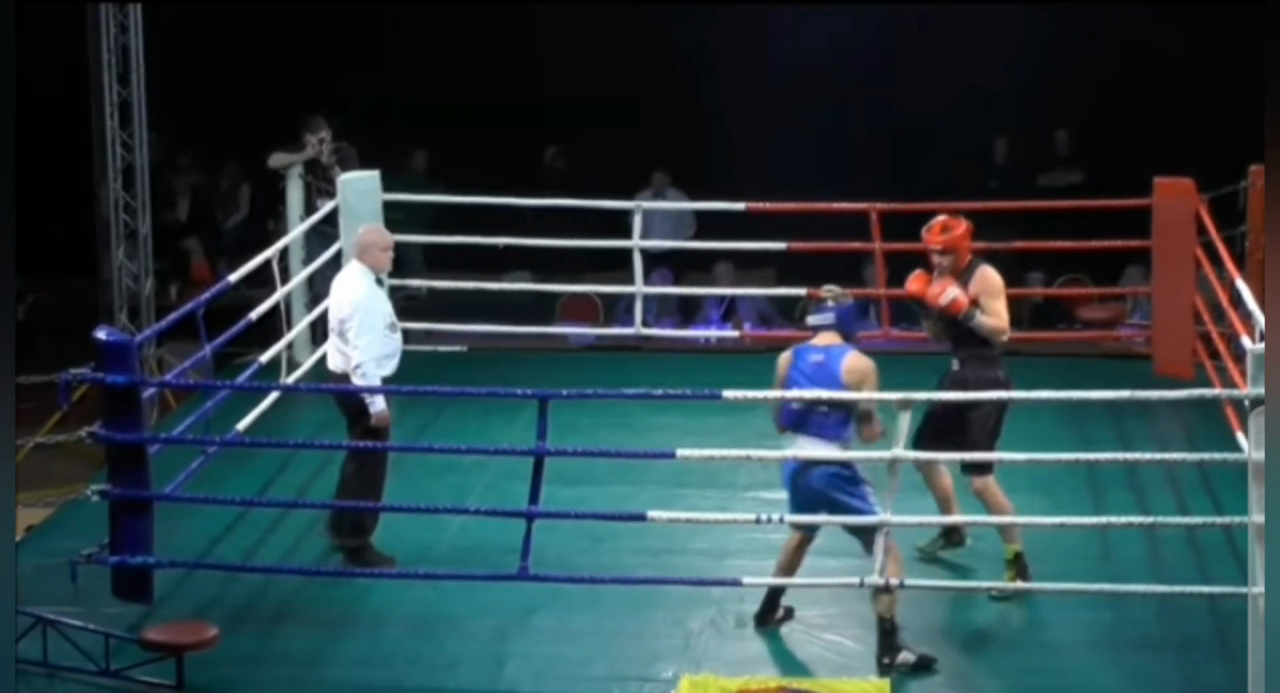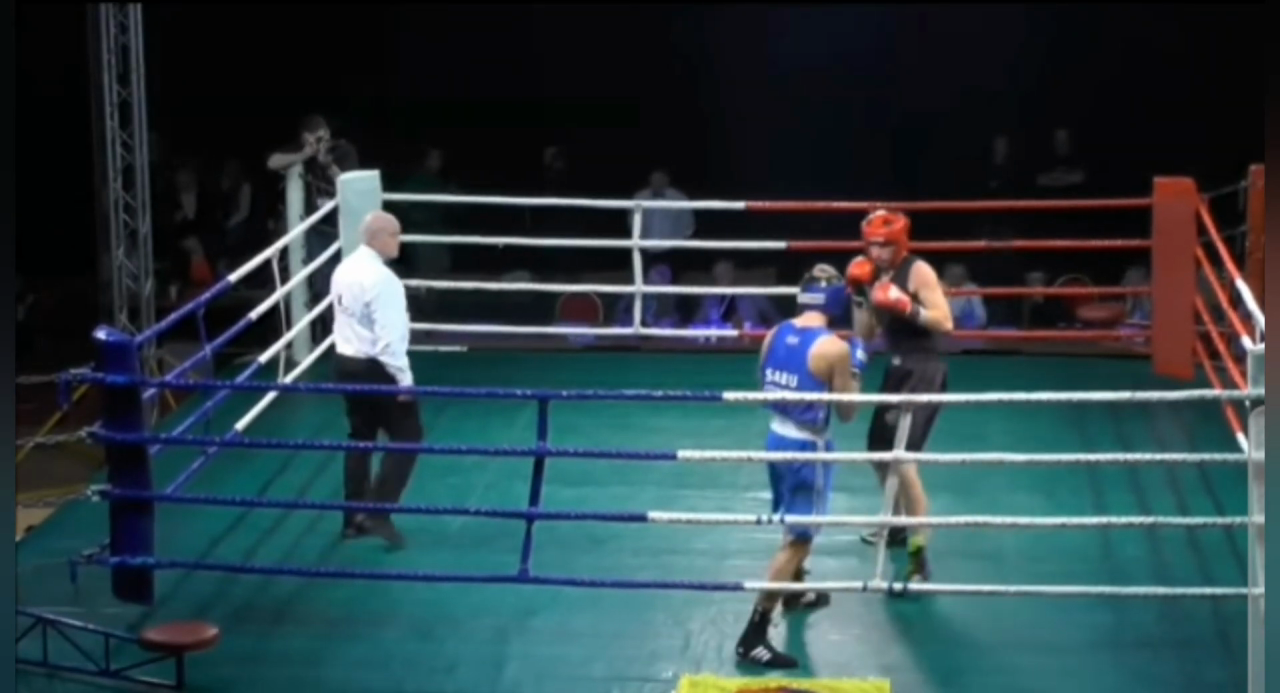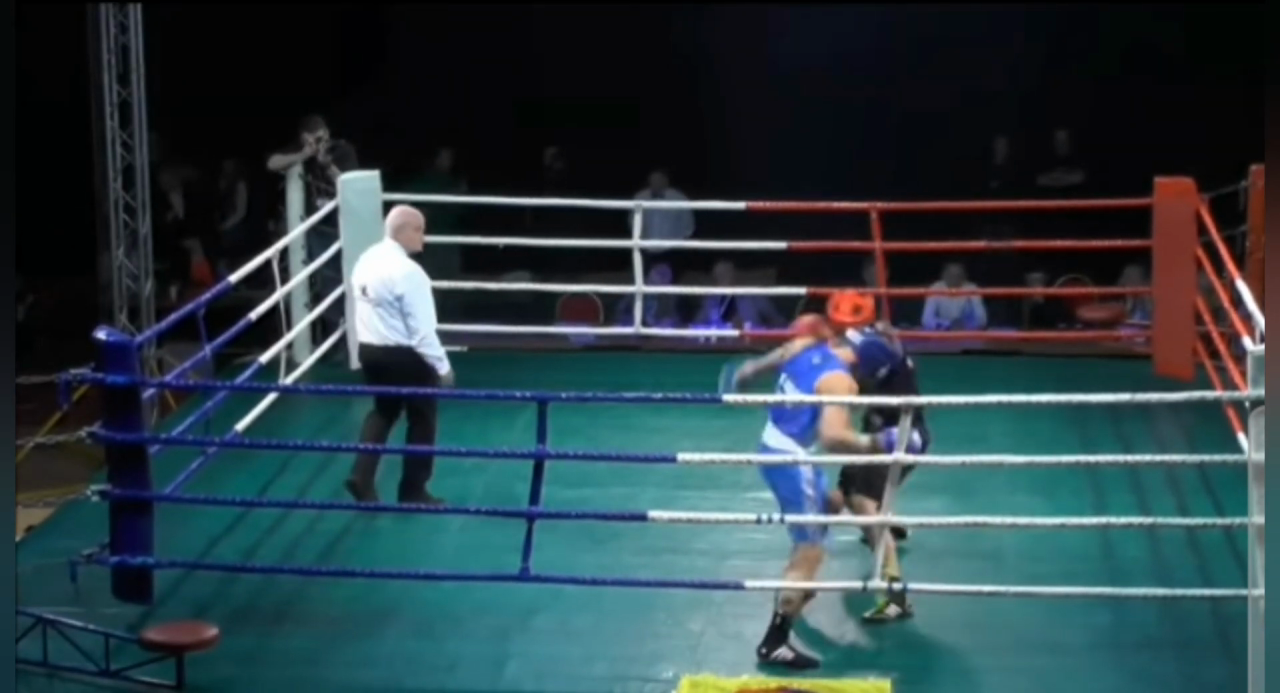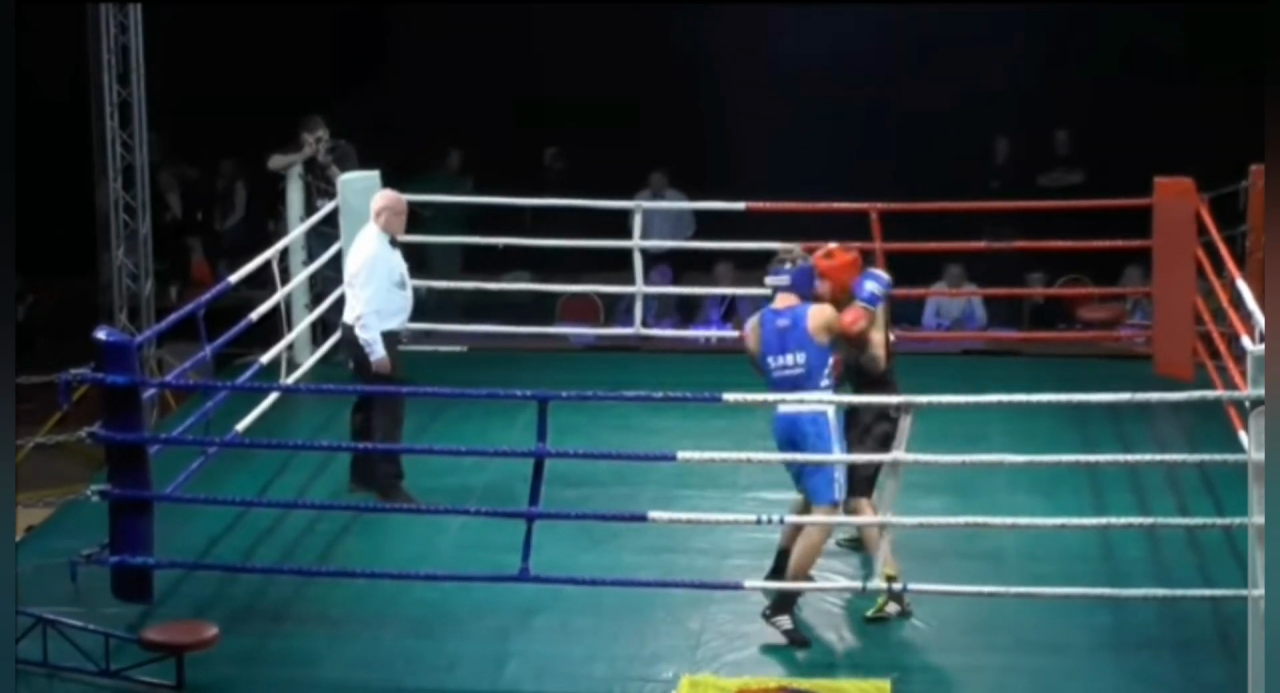
dt=0.5s
person 1, frame 1
left shoulder: (787, 360)
right shoulder: (859, 364)
left elbow: (780, 424)
right elbow: (870, 432)
right wrist: (882, 418)
left hip: (795, 466)
right hip: (835, 470)
left knee: (802, 533)
right knee: (885, 551)
left ankle: (769, 609)
right ankle: (890, 648)
person 1, frame 2
left shoulder: (776, 334)
right shoulder: (835, 348)
right elbow: (846, 411)
right wrist: (855, 369)
left hip: (777, 438)
right hip: (808, 447)
left knee: (796, 529)
right knee: (798, 543)
left ankle: (796, 593)
right ankle: (753, 637)
person 1, frame 3
left shoulder: (805, 347)
right shoulder: (840, 382)
left elbow: (771, 361)
right elbow: (833, 438)
left wrist: (747, 371)
right wrist: (883, 441)
left hip: (773, 449)
right hip: (791, 460)
left knee: (827, 508)
right knee: (811, 554)
left ankle: (796, 588)
right ankle: (774, 643)
person 1, frame 4
left shoulder: (755, 326)
right shoulder: (819, 314)
right elbow: (851, 333)
right wrist: (868, 299)
left hip: (785, 420)
right hip: (817, 420)
left knee: (811, 502)
right knee: (823, 518)
left ankle: (781, 572)
right ankle: (780, 605)
person 2, frame 1
left shoulder: (984, 276)
right shoulder: (941, 277)
left elbow: (1001, 331)
right elbow: (934, 333)
left wrist: (964, 311)
right wrist: (922, 303)
left hip: (984, 381)
right hip: (957, 374)
left knee: (979, 478)
right knee: (926, 452)
left ankle: (1017, 564)
right ankle: (952, 530)
person 2, frame 2
left shoulder: (919, 271)
right shoulder: (875, 275)
left elbow: (945, 321)
right elbow: (866, 328)
left wrist: (907, 307)
right wrist: (859, 292)
left hip: (924, 372)
right hip: (899, 370)
left knee: (902, 463)
right knee: (881, 453)
left ankle: (918, 557)
right ankle: (896, 527)
person 2, frame 3
left shoulder: (881, 340)
right shoulder: (861, 342)
left hip: (901, 431)
right hip: (878, 427)
left knee: (864, 501)
right knee: (850, 493)
left ankle: (896, 595)
right ankle: (890, 529)
person 2, frame 4
left shoulder: (866, 306)
right shoulder: (844, 304)
left elbow: (877, 364)
left wrist: (863, 336)
left hip: (879, 413)
right hip: (863, 408)
left knee: (856, 497)
right knee: (843, 483)
left ankle: (894, 591)
right ankle: (867, 535)
person 3, frame 1
left shoulder: (351, 278)
right shoulder: (362, 294)
right elbow: (363, 356)
right wrist: (376, 403)
left hip: (346, 379)
right hip: (359, 383)
left knee: (360, 456)
right knee: (369, 462)
left ankle: (341, 525)
right ankle: (357, 545)
person 3, frame 2
left shoulder: (344, 269)
right shoulder: (382, 279)
right elbow: (389, 336)
right wrist: (404, 379)
left hip: (346, 362)
right hip: (375, 368)
left knee: (360, 437)
right knee: (407, 435)
left ankle: (354, 516)
right ankle: (377, 511)
person 3, frame 3
left shoulder: (365, 261)
right shoulder: (408, 272)
right elbow: (422, 327)
right wrist: (442, 366)
left hip: (370, 350)
right hip: (404, 355)
left knee: (382, 412)
right knee: (421, 421)
left ankle: (362, 478)
right ankle: (412, 492)
person 3, frame 4
left shoulder: (385, 244)
right shoulder: (372, 252)
right elbow: (365, 308)
left wrist: (381, 345)
right wrist: (377, 351)
left hip: (380, 335)
right hip: (372, 339)
left knee: (370, 405)
right knee: (388, 407)
left ankle: (365, 474)
right ankle: (386, 484)
person 4, frame 1
left shoulder: (344, 152)
right shoulder: (299, 151)
right elbow: (272, 161)
left wrist: (332, 166)
right wrist: (305, 156)
right hip: (315, 227)
right knee: (321, 283)
right ankle: (323, 332)
person 4, frame 2
left shoulder: (344, 150)
right shoulder: (298, 150)
right elbow: (272, 163)
left wrist: (330, 166)
right wrist: (303, 155)
right hip: (316, 228)
right knee: (322, 283)
right ankle: (326, 330)
person 4, frame 3
left shoulder: (343, 150)
right shoulder: (300, 150)
right elbow: (272, 163)
left wrist: (328, 165)
right wrist: (303, 156)
right hip: (317, 227)
right knee: (326, 284)
person 4, frame 4
left shoulder: (343, 150)
right shoulder: (299, 150)
right elbow: (272, 164)
left wrist: (328, 166)
right wrist: (303, 156)
right hip: (317, 228)
right knee: (326, 284)
